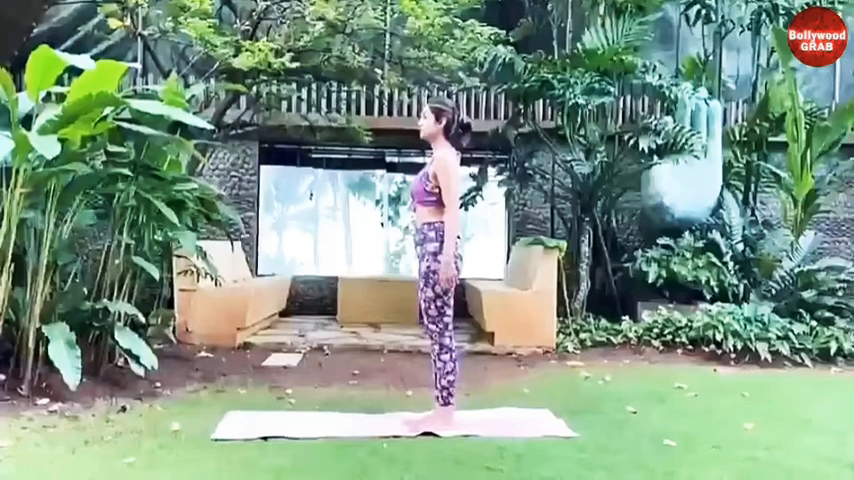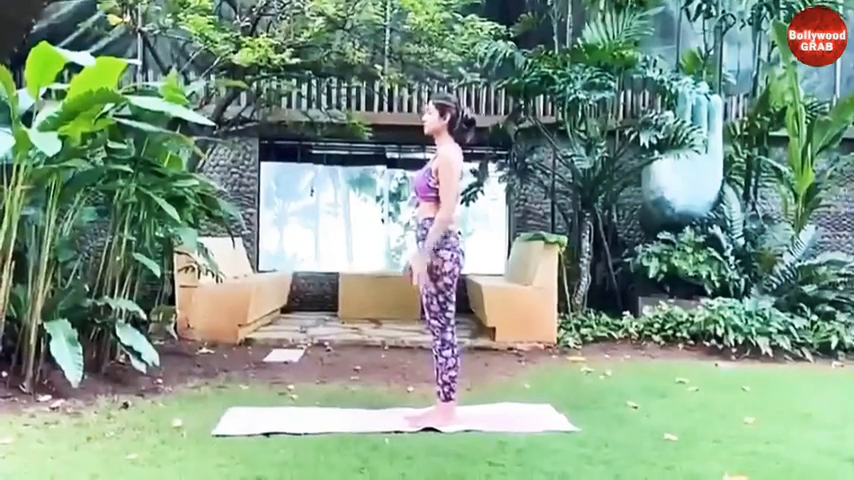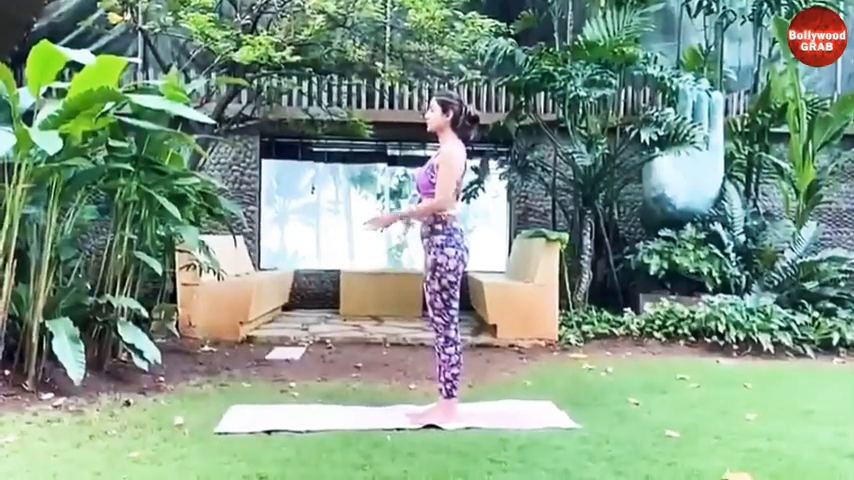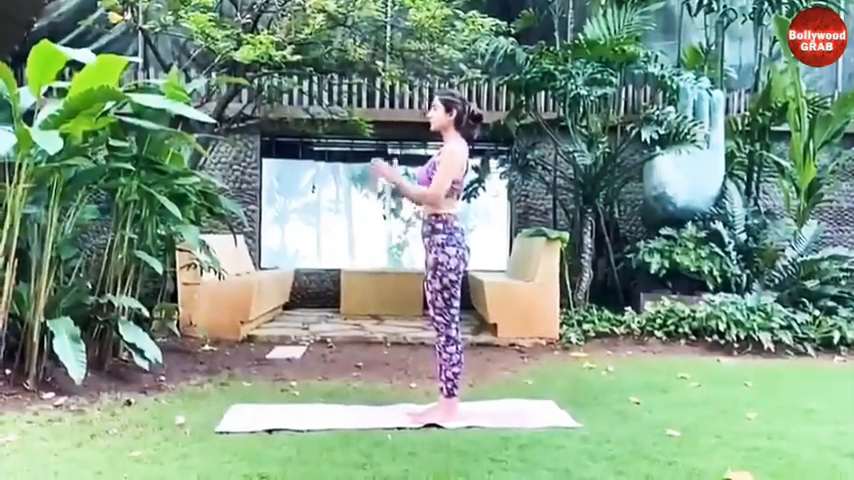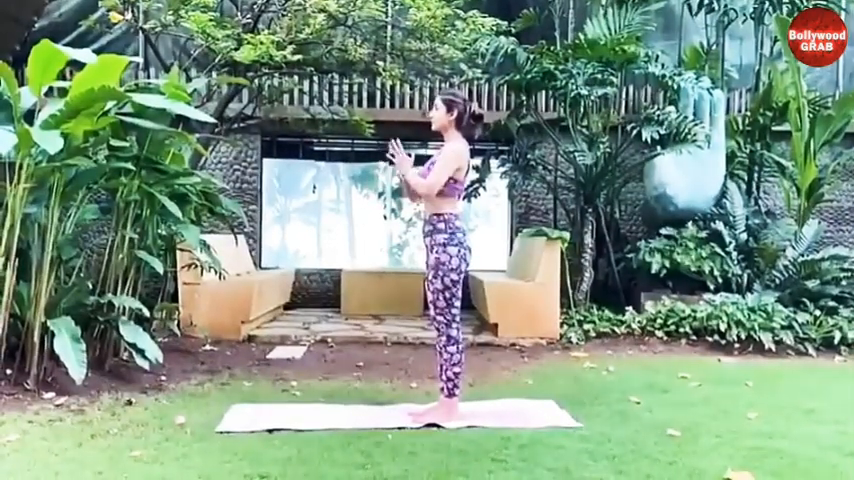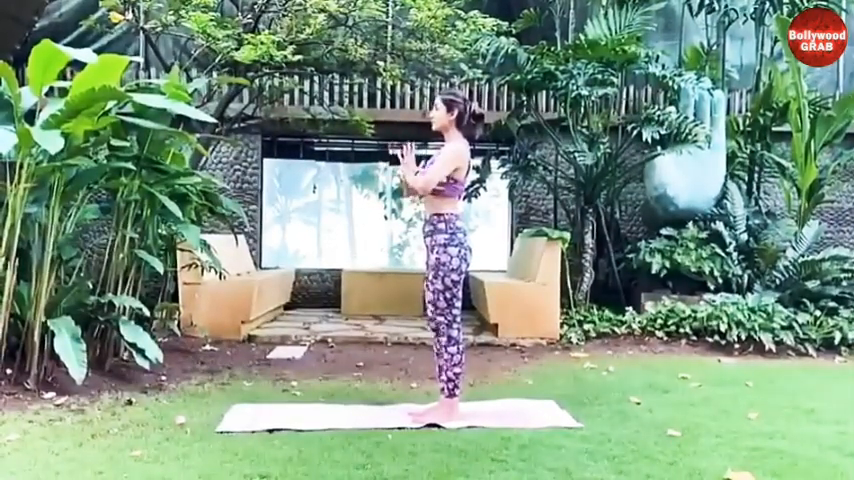
dt=0.5s
person 1, frame 1
left shoulder: (445, 158)
right shoulder: (438, 158)
left elbow: (453, 212)
left wrist: (448, 259)
left hip: (437, 248)
right hip: (429, 247)
left knee: (441, 332)
right knee: (436, 331)
left ankle: (445, 414)
right ankle: (442, 410)
person 1, frame 2
left shoulder: (448, 154)
right shoulder: (441, 154)
left elbow: (446, 211)
left wrist: (423, 254)
right wrist: (420, 253)
left hip: (440, 246)
right hip: (434, 244)
left knee: (442, 328)
right knee: (438, 327)
left ankle: (446, 409)
right ankle: (444, 405)
person 1, frame 3
left shoulder: (452, 150)
right shoulder: (445, 151)
left elbow: (440, 203)
left wrist: (394, 216)
right wrist: (397, 216)
left hip: (445, 240)
right hip: (437, 240)
left knee: (446, 324)
right knee: (442, 324)
left ankle: (448, 407)
right ankle: (445, 401)
person 1, frame 4
left shoulder: (454, 148)
right shoulder: (448, 150)
left elbow: (434, 196)
right elbow: (427, 197)
left wrist: (396, 179)
right wrist: (397, 180)
left hip: (445, 238)
right hip: (437, 238)
left knee: (446, 323)
right knee: (442, 322)
left ankle: (448, 405)
right ankle: (446, 400)
person 1, frame 5
left shoulder: (456, 148)
right shoulder: (447, 149)
left elbow: (428, 189)
right elbow: (414, 194)
left wrist: (406, 170)
right wrist: (404, 169)
left hip: (447, 238)
right hip: (438, 237)
left knee: (448, 321)
right knee: (442, 321)
left ankle: (450, 405)
right ankle: (446, 399)
person 1, frame 6
left shoulder: (456, 148)
right shoulder: (447, 150)
left elbow: (423, 185)
right elbow: (413, 190)
left wrist: (410, 172)
right wrist: (408, 171)
left hip: (447, 238)
right hip: (438, 238)
left knee: (448, 322)
right knee: (439, 322)
left ankle: (450, 405)
right ankle: (445, 400)
